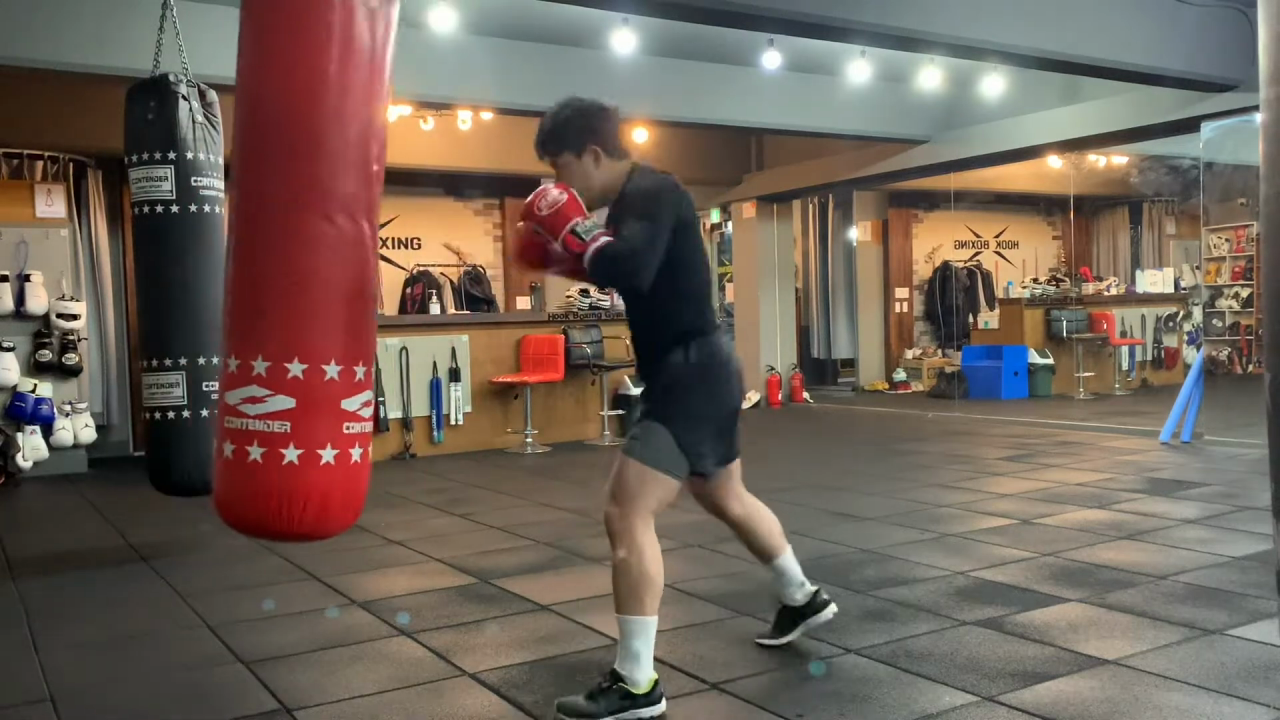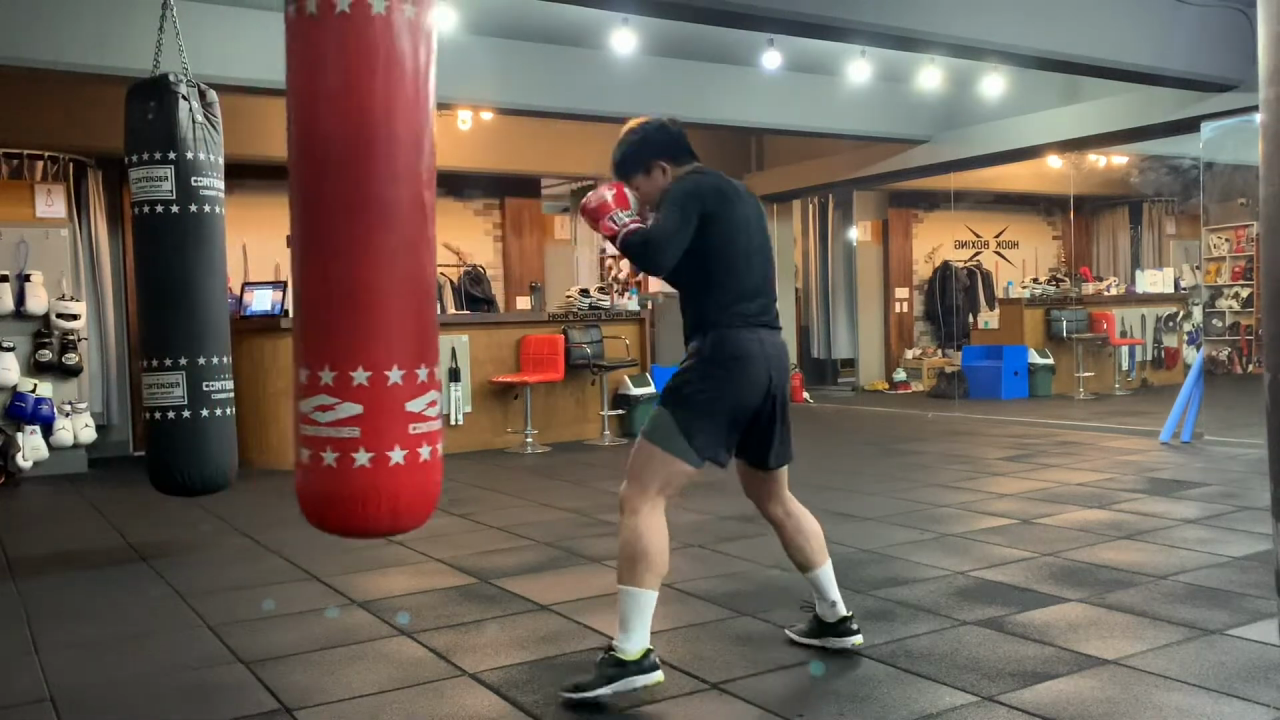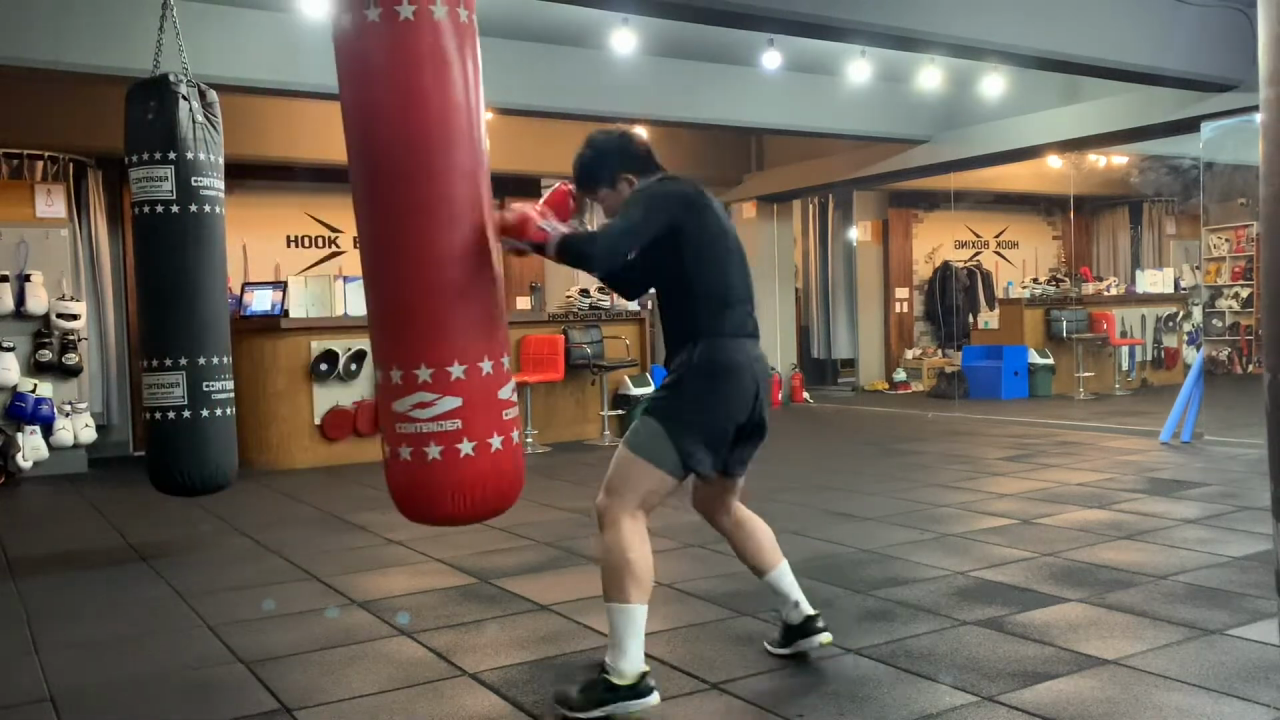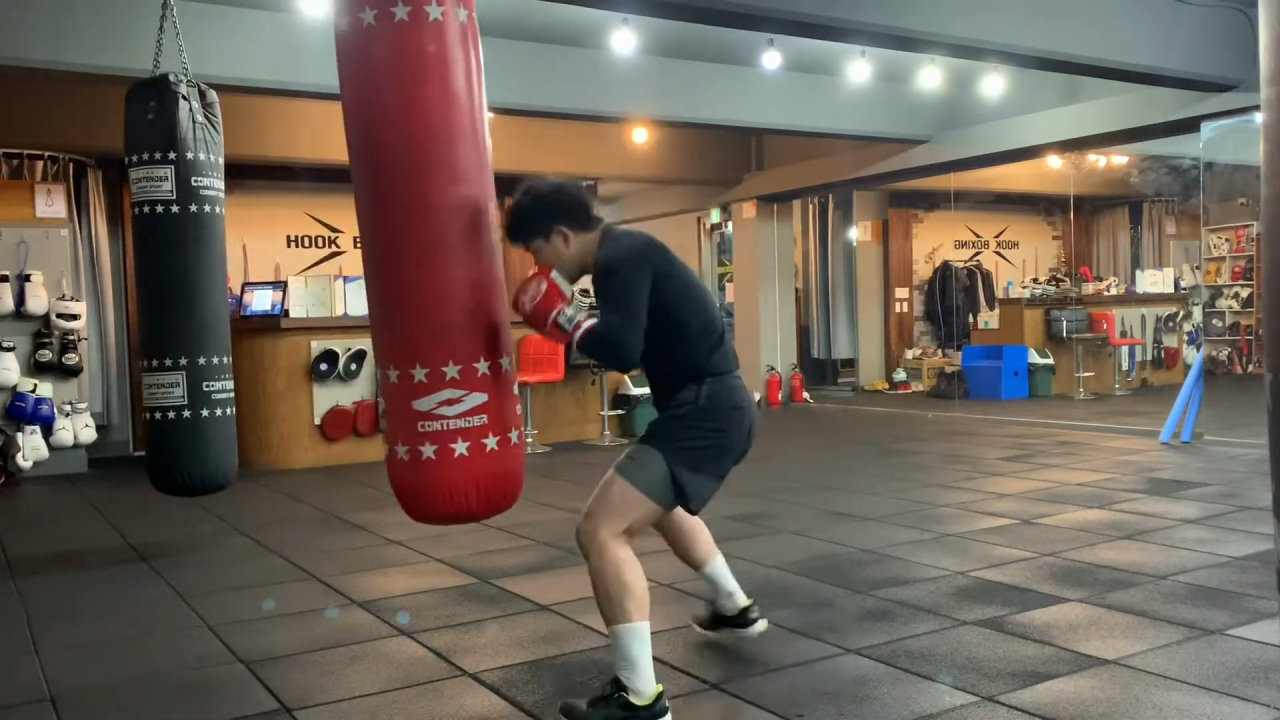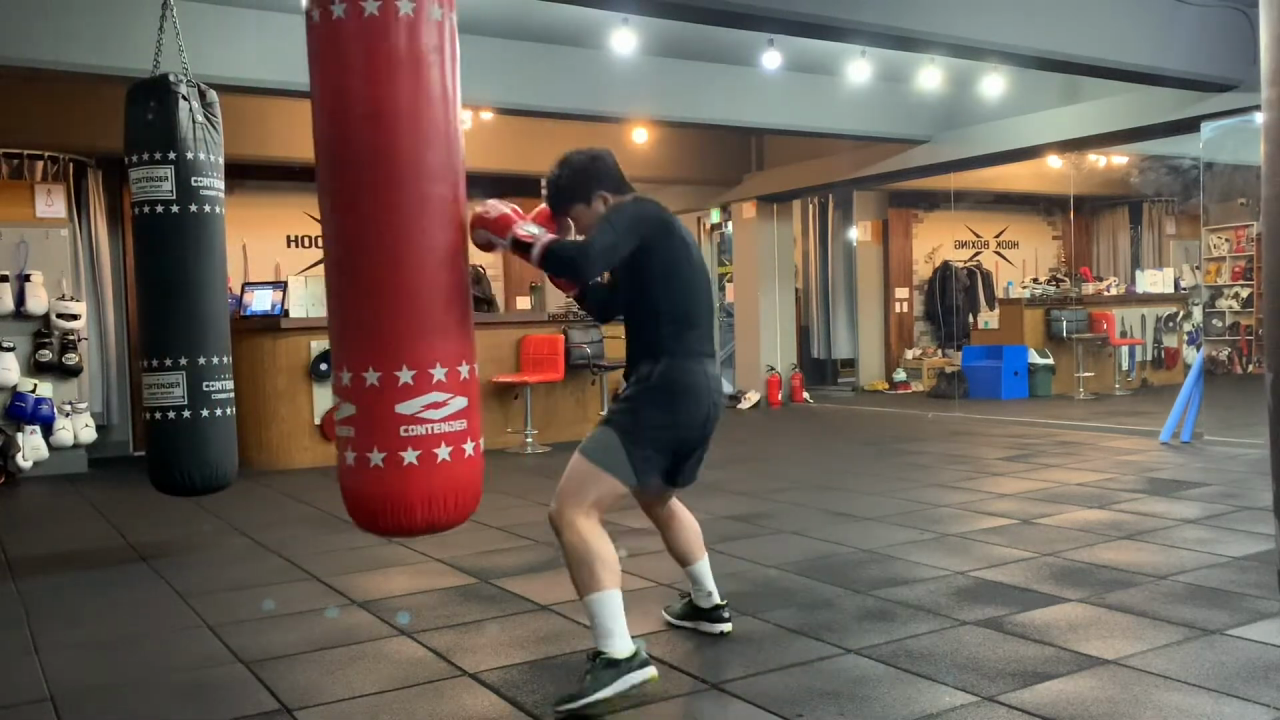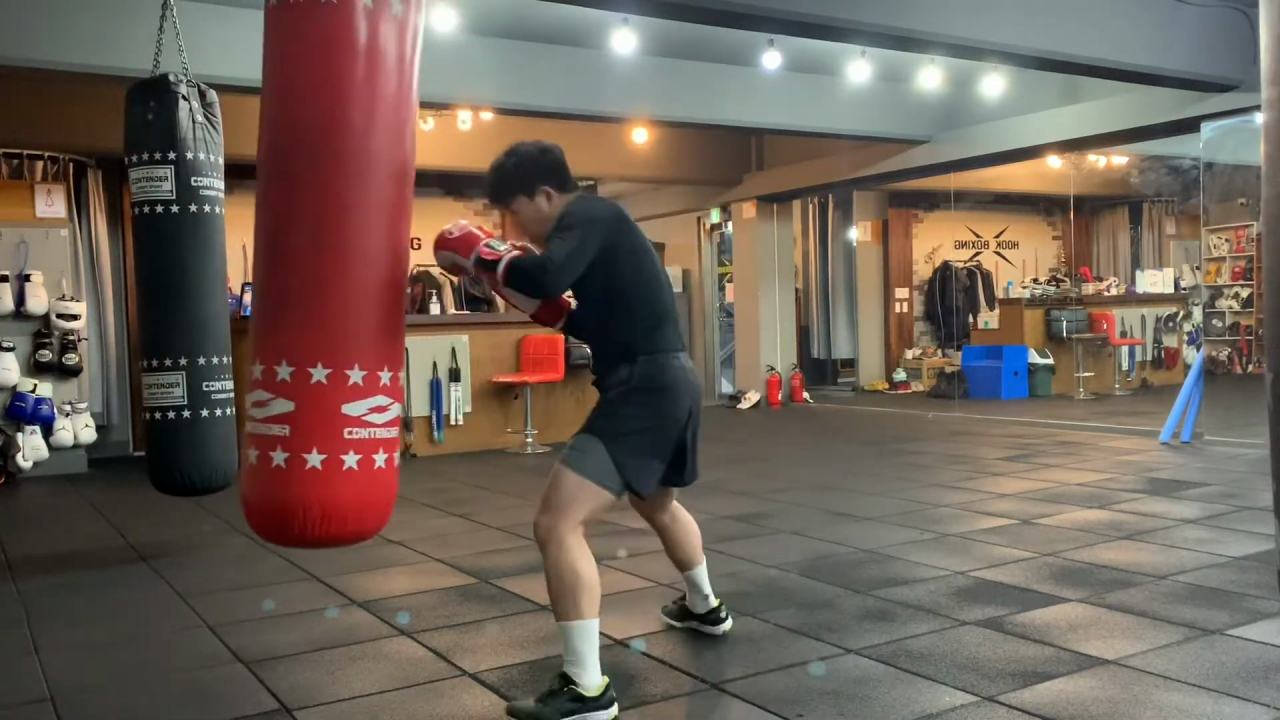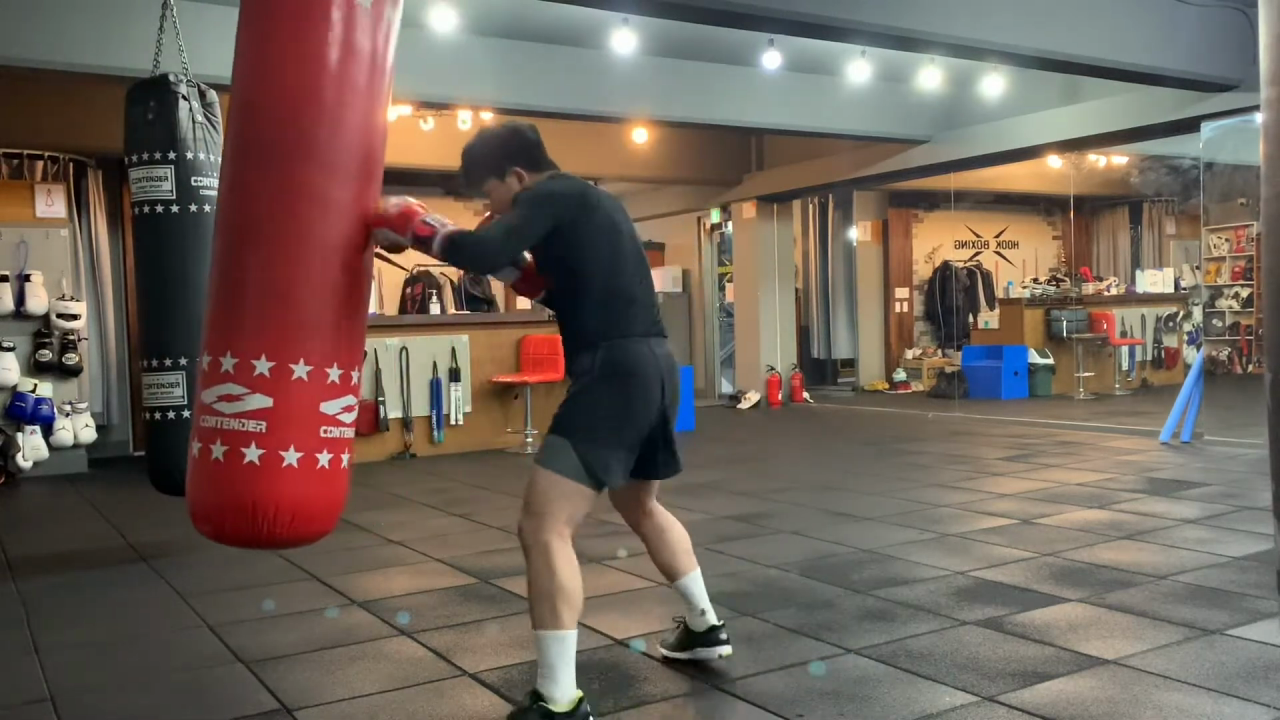
dt=0.4s
person 1, frame 1
left shoulder: (644, 192)
right shoulder: (639, 199)
left elbow: (628, 273)
right elbow: (600, 261)
left wrist: (569, 229)
right wrist: (554, 245)
left hip: (689, 376)
right hip: (686, 370)
left knee: (626, 516)
right knee: (723, 498)
right ankle: (803, 599)
person 1, frame 2
left shoulder: (689, 189)
right shoulder: (739, 197)
left elbow: (656, 256)
left wrist: (615, 220)
right wrist: (642, 225)
left hip: (723, 356)
right hip: (767, 354)
left knee: (641, 495)
right knee: (772, 496)
left ankle: (631, 654)
right ankle: (836, 617)
person 1, frame 3
left shoulder: (663, 196)
right shoulder: (688, 206)
left elbow: (602, 249)
right elbow: (631, 280)
left wrist: (538, 235)
right wrist: (562, 228)
left hip: (709, 370)
right hip: (744, 369)
left knee: (619, 507)
right knee: (716, 503)
right ankle: (801, 618)
person 1, frame 4
left shoulder: (622, 255)
right shoulder: (621, 251)
left elbow: (620, 348)
right elbow: (631, 342)
left wrist: (561, 317)
right wrist: (569, 322)
left hip: (708, 409)
right hip: (713, 406)
left knee: (601, 531)
right knee: (661, 509)
right ankle: (734, 606)
person 1, frame 5
left shoulder: (636, 216)
right shoulder: (654, 227)
left elbow: (584, 262)
right elbow: (606, 303)
left wrist: (520, 236)
right wrist: (560, 262)
left hip: (666, 386)
right hip: (700, 387)
left knee: (573, 511)
right knee: (657, 496)
left ankle: (618, 655)
right ankle: (708, 604)
person 1, frame 6
left shoulder: (588, 215)
right shoulder: (598, 227)
left elbow: (549, 274)
left wrist: (490, 260)
right wrist: (550, 307)
left hip: (643, 389)
right hip: (668, 383)
left knee: (558, 523)
right knee: (654, 501)
right ankle: (705, 606)
person 1, frame 7
left shoulder: (550, 195)
right shoulder: (592, 203)
left elbow: (486, 251)
left wrist: (419, 231)
right wrist: (532, 279)
left hip: (611, 373)
right hip: (650, 366)
left knee: (544, 527)
right knee: (639, 503)
right ankle: (705, 626)
